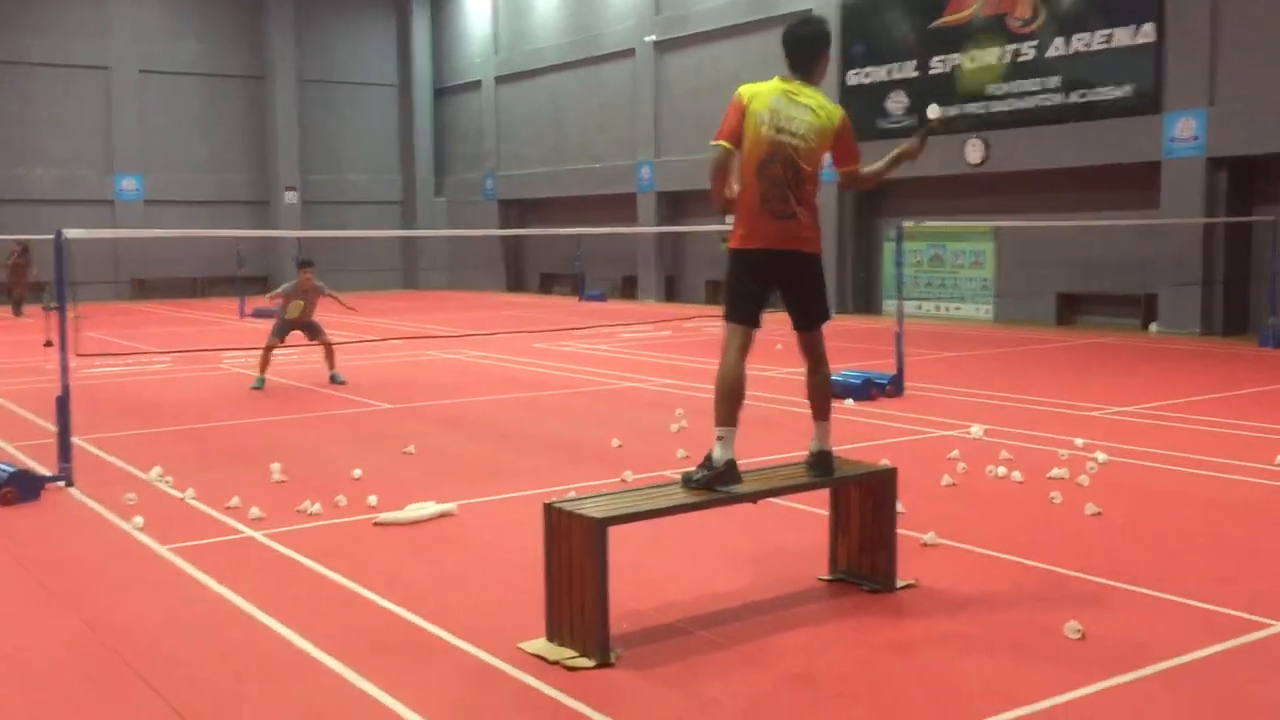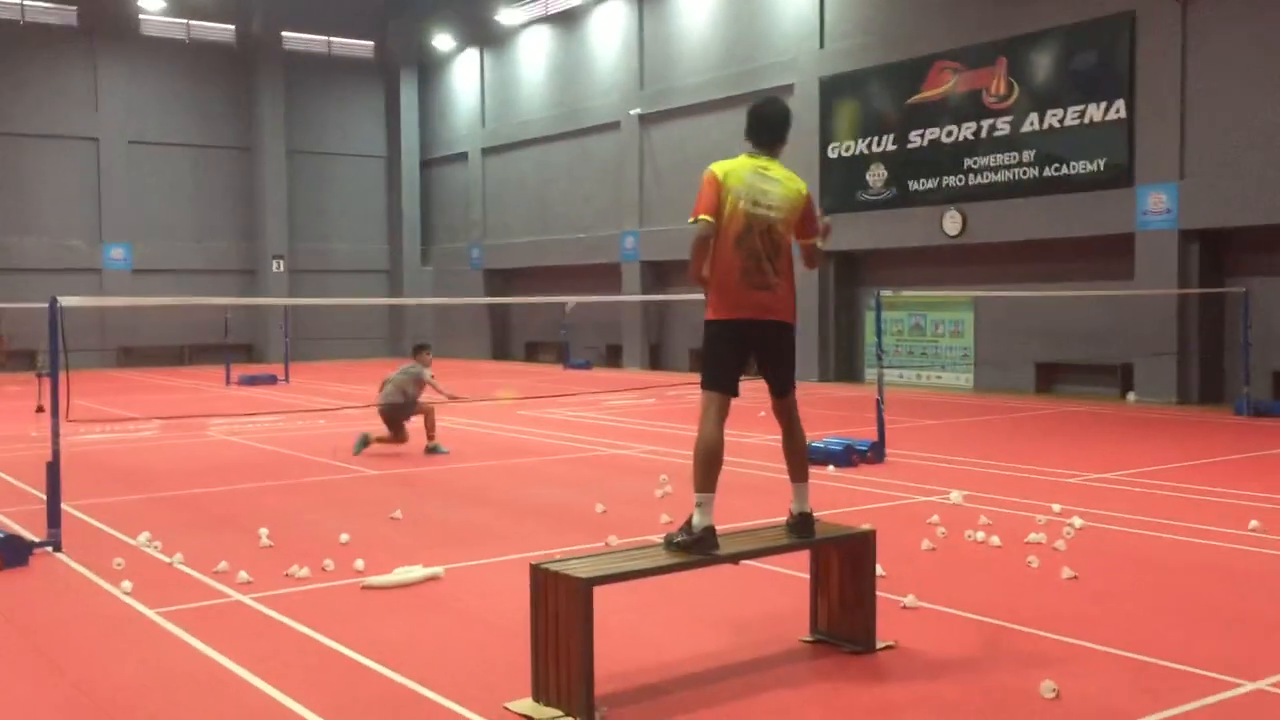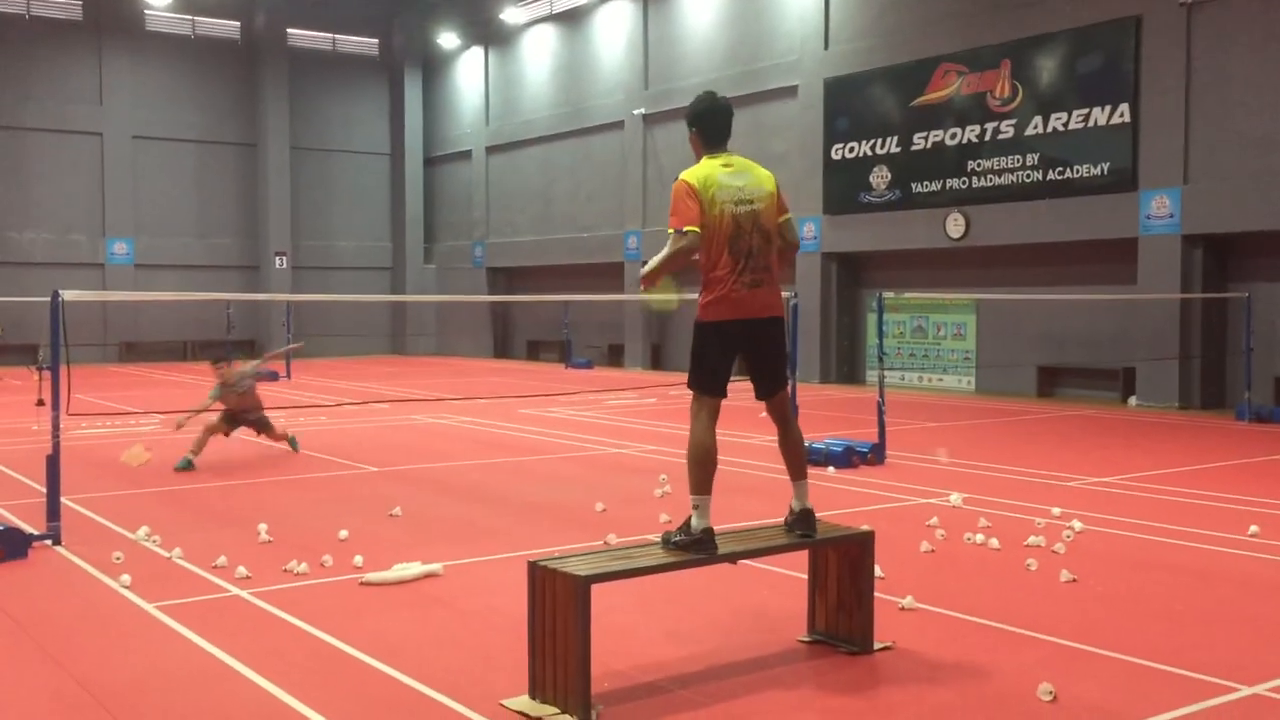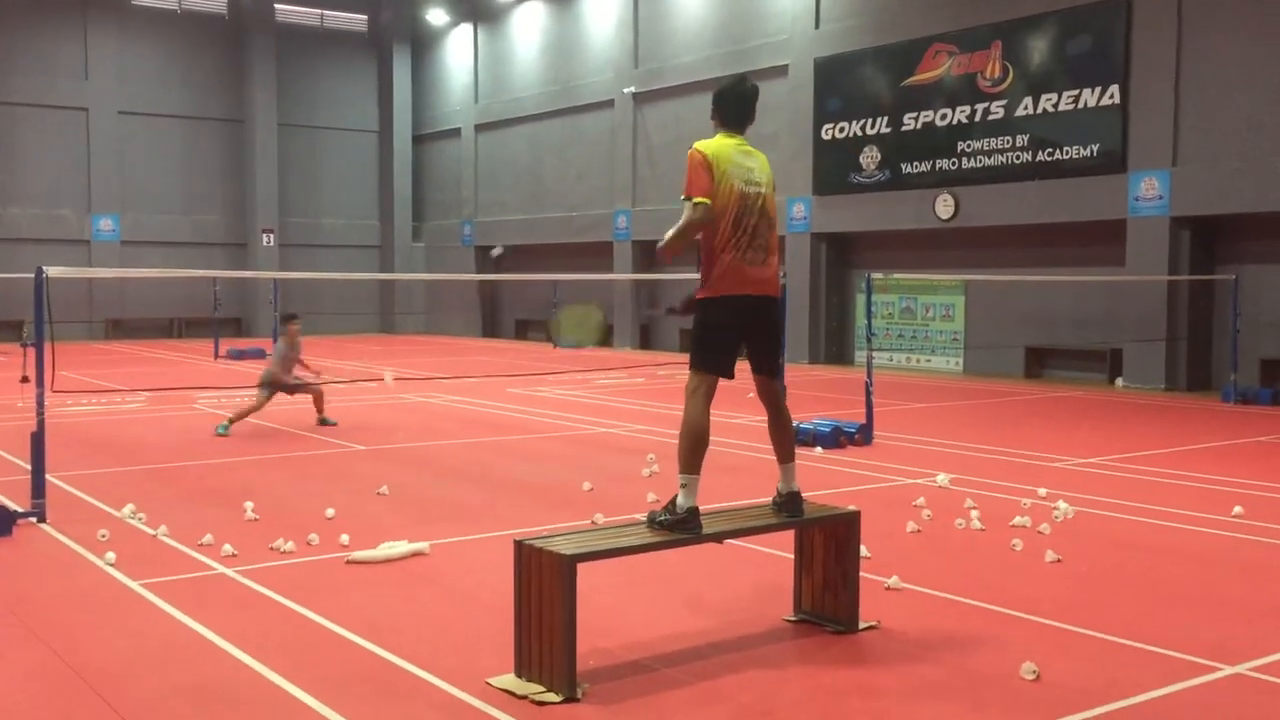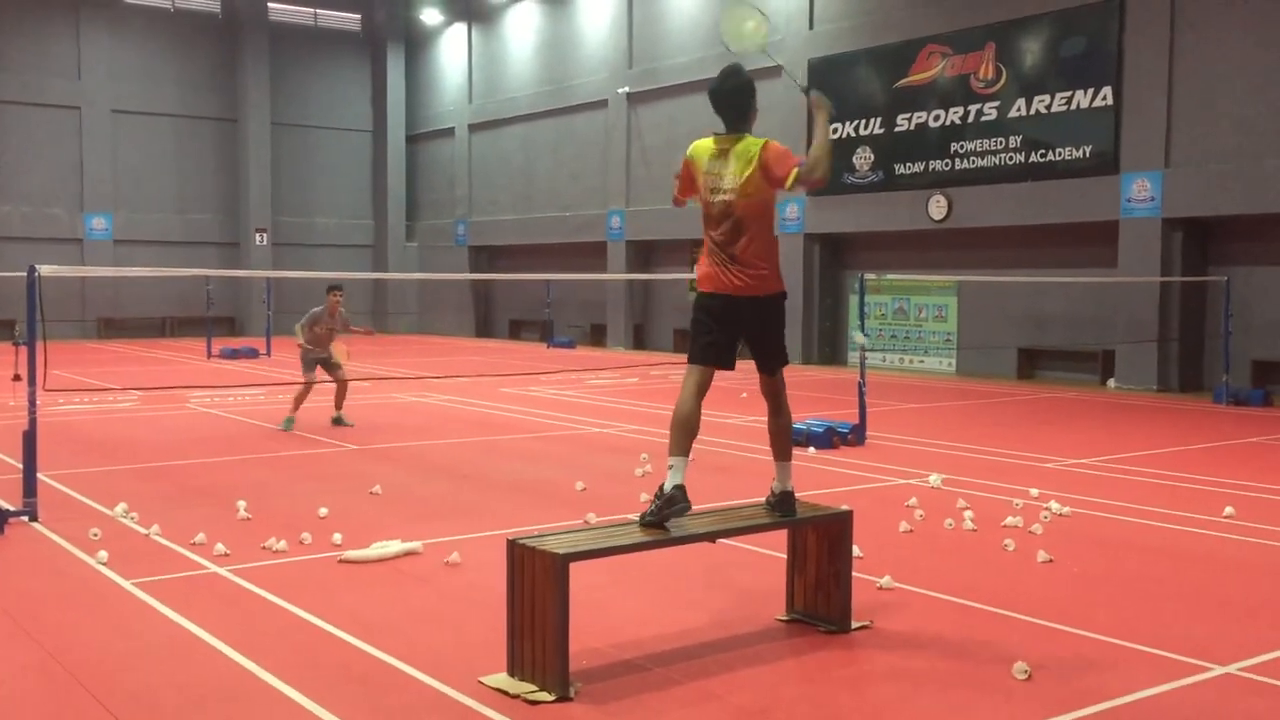
dt=1s
person 1, frame 1
left shoulder: (748, 96)
right shoulder: (832, 115)
left elbow: (721, 162)
right elbow: (855, 180)
left wrist: (723, 198)
right wrist: (901, 155)
left hip: (751, 242)
right hip: (802, 247)
left knee: (736, 344)
right knee: (813, 347)
left ankle: (723, 456)
right ankle: (822, 450)
person 1, frame 2
left shoulder: (720, 173)
right shoulder: (797, 188)
left elbow: (703, 234)
right elbow: (812, 259)
left wrist: (699, 275)
right wrist: (820, 235)
left hip: (728, 311)
right hip: (778, 314)
left knee: (713, 411)
right knee: (787, 411)
left ankle: (702, 523)
right ankle: (802, 512)
person 1, frame 3
left shoulder: (692, 180)
right shoulder: (763, 176)
left elbow: (687, 244)
right elbow: (791, 243)
left wrist: (651, 271)
left hip: (720, 312)
right hip: (768, 311)
left knee: (704, 412)
right knee: (781, 408)
left ankle: (699, 525)
right ankle: (802, 509)
person 1, frame 4
left shoulder: (705, 152)
right shoulder: (762, 163)
left elbow: (701, 216)
left wrist: (670, 243)
left hip: (724, 290)
right hip: (767, 292)
left knee: (700, 390)
right knee: (772, 392)
left ankle: (686, 503)
right ankle: (789, 492)
person 1, frame 5
left shoulder: (698, 152)
right shoulder: (764, 152)
left elbow: (679, 198)
right elbow: (813, 176)
right wrist: (821, 118)
left hip: (714, 291)
right hip: (761, 292)
left knee: (694, 384)
right knee: (774, 389)
left ankle: (674, 486)
right ankle: (783, 490)
